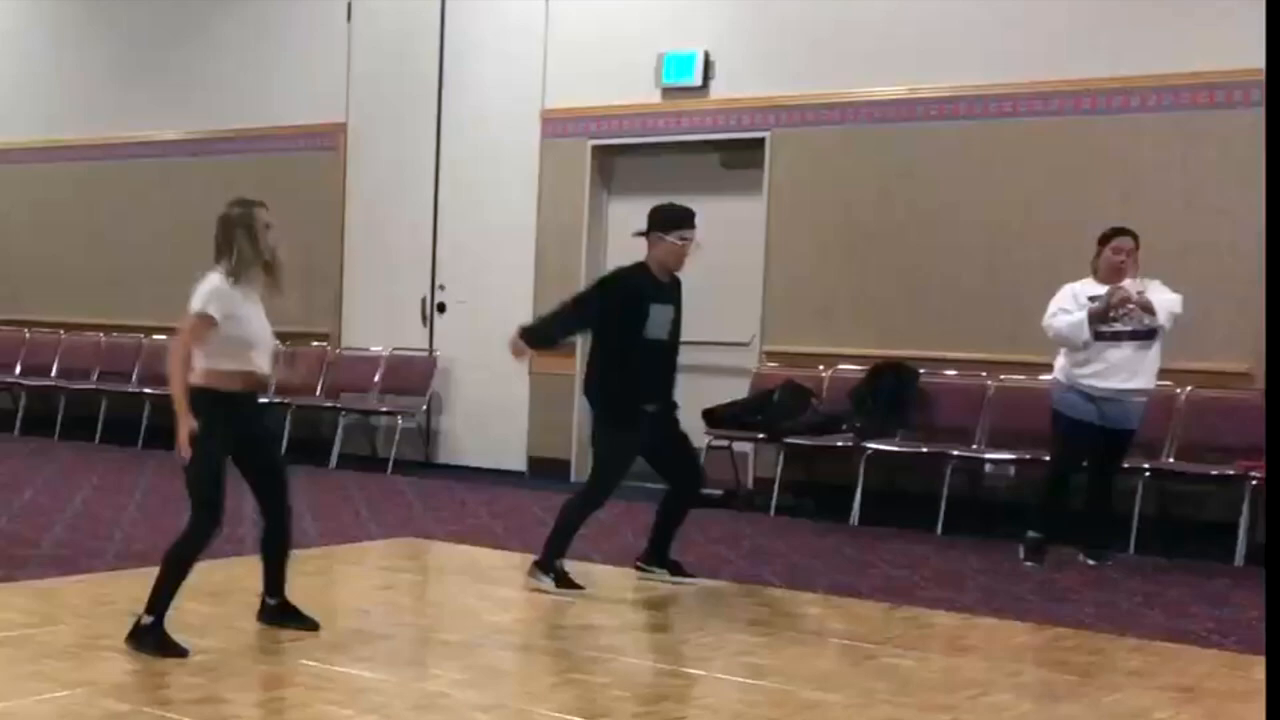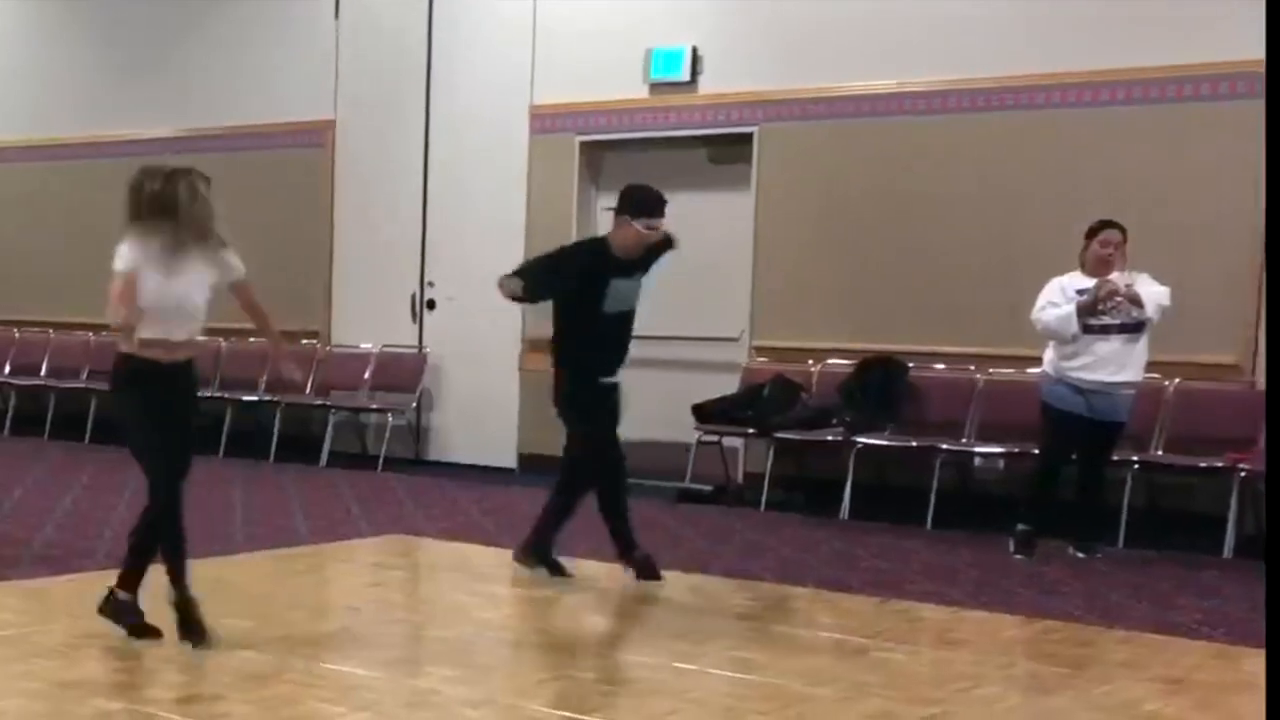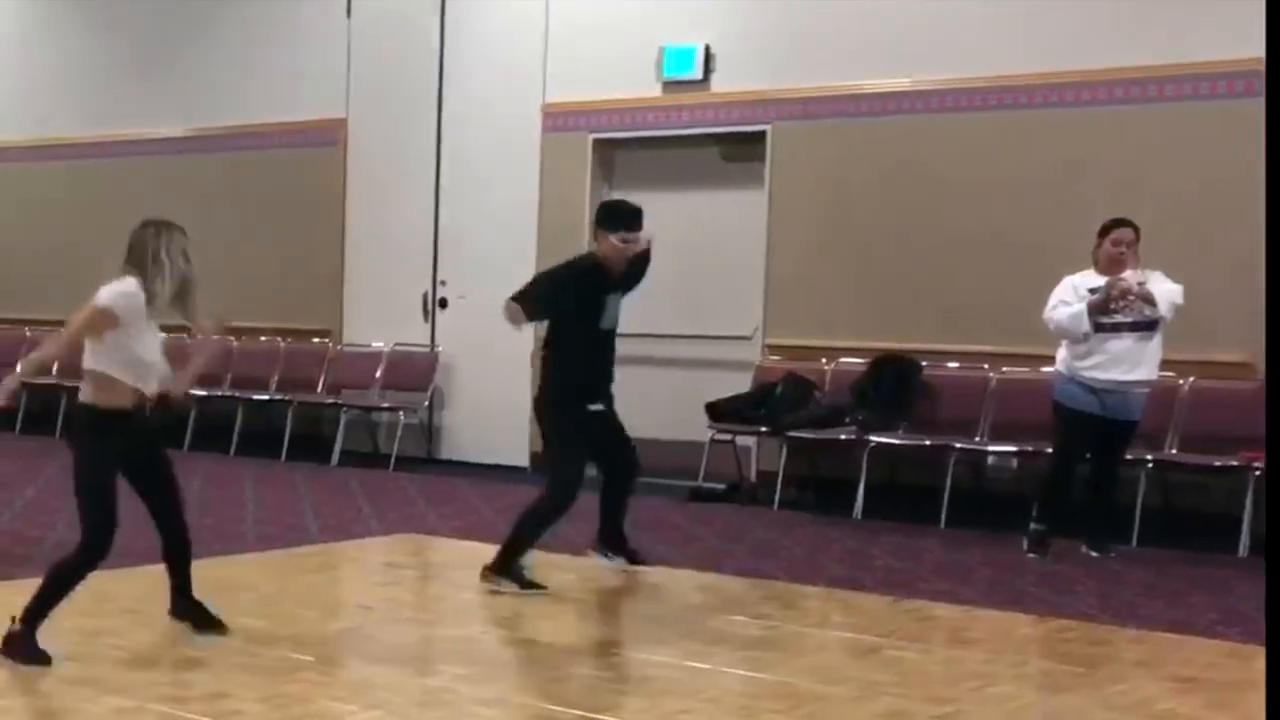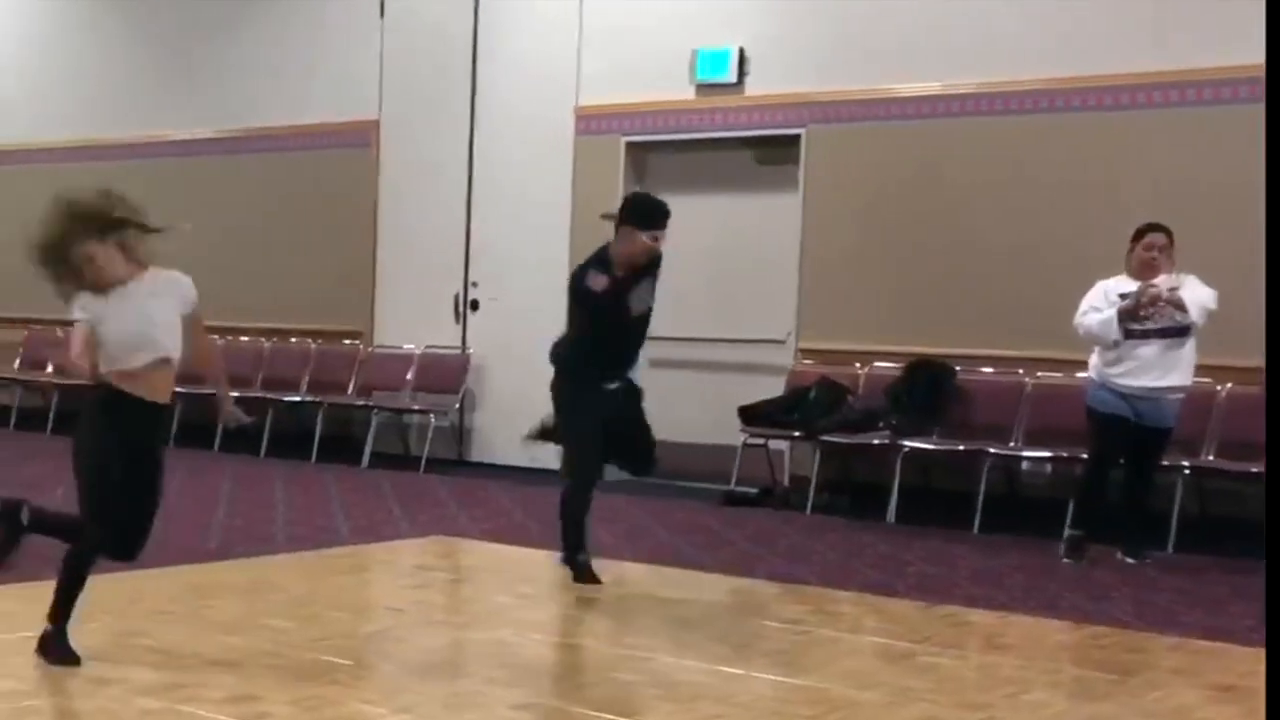
dt=0.3s
person 1, frame 1
left shoulder: (250, 285)
right shoulder: (219, 289)
right elbow: (179, 354)
right wrist: (184, 419)
left hip: (244, 409)
right hip: (211, 409)
left knee: (278, 508)
right knee: (206, 520)
left ankle: (274, 601)
right ankle: (149, 625)
person 1, frame 2
left shoulder: (215, 256)
right shoulder: (137, 248)
left elbow: (252, 306)
right elbow: (118, 311)
left wrist: (282, 356)
right wrist: (124, 321)
left hip: (179, 378)
right hip: (135, 379)
left knee: (168, 490)
right knee: (165, 486)
left ankle: (123, 595)
right ankle: (181, 594)
person 1, frame 3
left shoulder: (151, 305)
right shoulder: (127, 294)
right elbow: (67, 338)
left wrist: (193, 366)
left hip: (135, 426)
right hip: (99, 427)
left knee: (174, 524)
right knee: (97, 541)
left ankle: (183, 602)
person 1, frame 4
left shoulder: (175, 284)
right shoulder: (90, 298)
left elbow: (200, 345)
right elbow: (83, 365)
left wrist: (224, 396)
right wrist: (82, 360)
left hip: (151, 421)
right hip: (107, 414)
left knee: (126, 540)
right knee: (97, 531)
right ankle: (54, 630)
person 2, frame 1
left shoulder: (672, 288)
right shoulder: (623, 286)
right elbow: (575, 314)
right wrist: (532, 336)
left hip: (655, 407)
right hip: (617, 405)
left knee: (688, 479)
right knee: (602, 484)
left ankle: (655, 556)
right ankle: (547, 562)
person 2, frame 2
left shoulder: (637, 257)
right shoulder: (583, 258)
right elbow: (541, 274)
left wrist: (663, 243)
right wrist: (515, 283)
left hip: (603, 380)
right hip: (578, 384)
left knee: (583, 470)
right knee: (607, 465)
left ankle: (537, 548)
right ankle: (629, 551)
person 2, frame 3
left shoulder: (614, 271)
right shoulder: (577, 275)
right elbow: (540, 292)
left wrist: (643, 256)
right wrist: (519, 306)
left hip: (594, 399)
right hip: (564, 402)
left knee: (623, 467)
right knee: (563, 490)
left ankle: (610, 540)
right ankle: (502, 565)
person 2, frame 4
left shoulder: (647, 263)
right shoulder: (590, 277)
right elbow: (583, 337)
right wrist: (599, 296)
left hip: (617, 383)
right hip: (578, 386)
left knee: (642, 458)
right knee: (584, 473)
left ankle: (559, 432)
right ankle: (575, 554)
person 3, frame 1
left shoulder: (1149, 289)
right shoulder: (1075, 291)
left elbow: (1172, 307)
right elbow: (1055, 327)
left wrist: (1140, 302)
right wrist: (1098, 311)
left hip: (1126, 402)
right hip: (1078, 396)
left knee: (1104, 475)
right knee: (1062, 468)
left ankle: (1095, 544)
right ankle: (1037, 536)
person 3, frame 2
left shoulder: (1137, 282)
right shoulder: (1063, 284)
left elbow: (1160, 299)
right elbow: (1044, 321)
left wrist: (1128, 294)
right wrist: (1086, 304)
left hip: (1115, 394)
right hip: (1067, 389)
left knee: (1094, 468)
right knee: (1051, 461)
left ankle: (1084, 537)
right ankle: (1027, 528)
person 3, frame 3
left shoulder: (1150, 279)
right shoulder: (1075, 283)
left elbow: (1172, 297)
right elbow: (1056, 320)
left wrist: (1139, 293)
right wrist: (1097, 303)
left hip: (1128, 393)
right hip: (1079, 387)
left knee: (1107, 467)
right knee: (1065, 459)
left ankle: (1096, 536)
right ankle: (1041, 527)
person 3, frame 4
left shoulder: (1184, 284)
right shoulder: (1107, 288)
left elbow: (1206, 301)
right elbow: (1087, 326)
left wrist: (1169, 298)
right wrist: (1128, 309)
left hip: (1162, 399)
right hip: (1112, 393)
left knee: (1142, 472)
right knee: (1100, 464)
left ankle: (1131, 541)
right ankle: (1078, 534)
